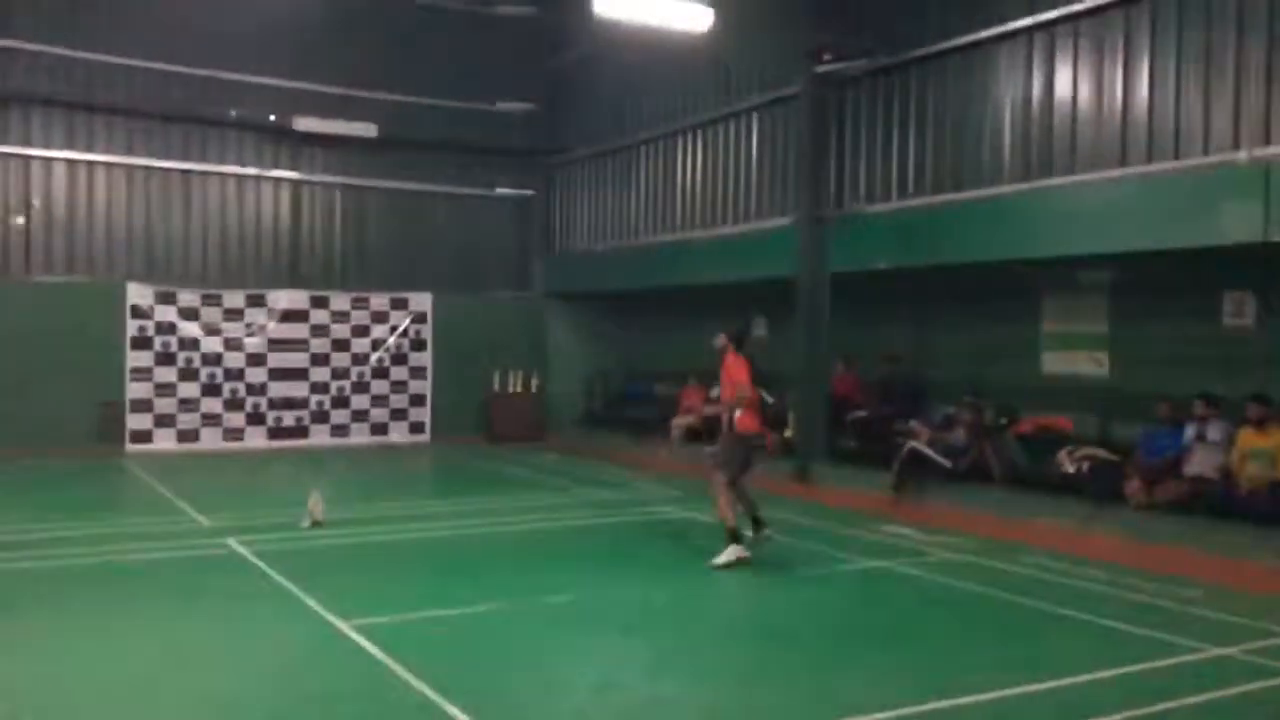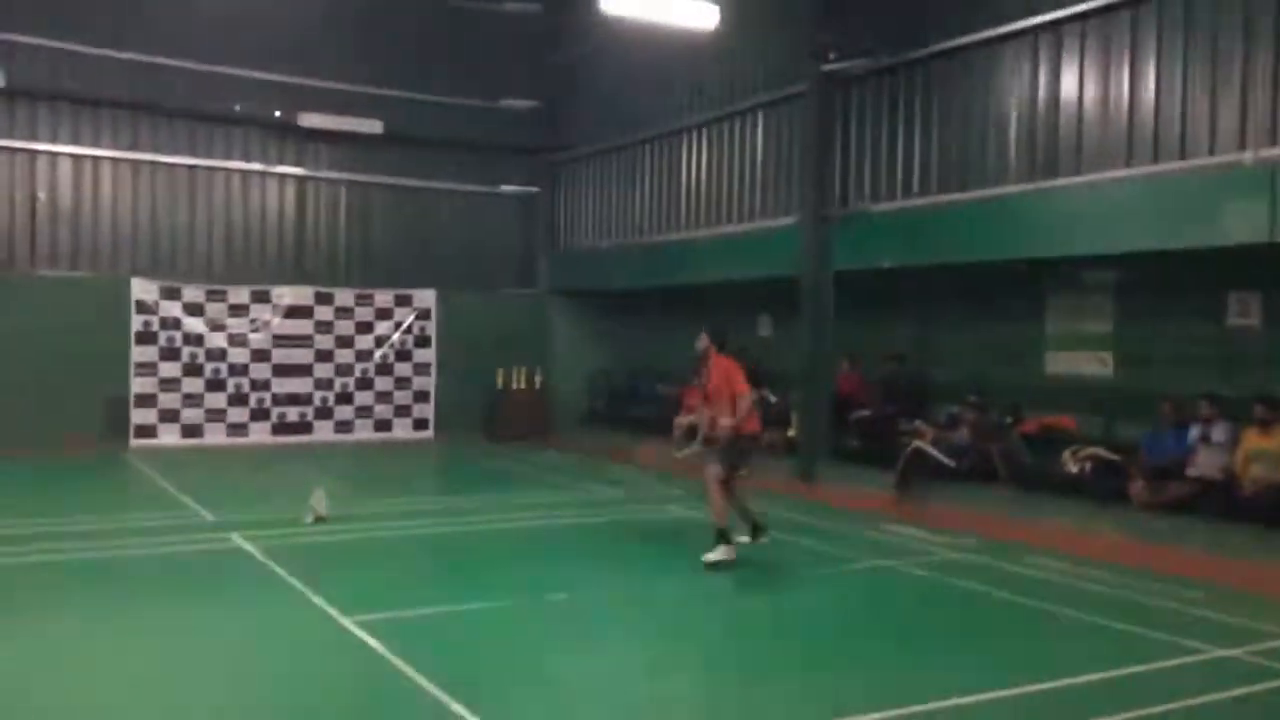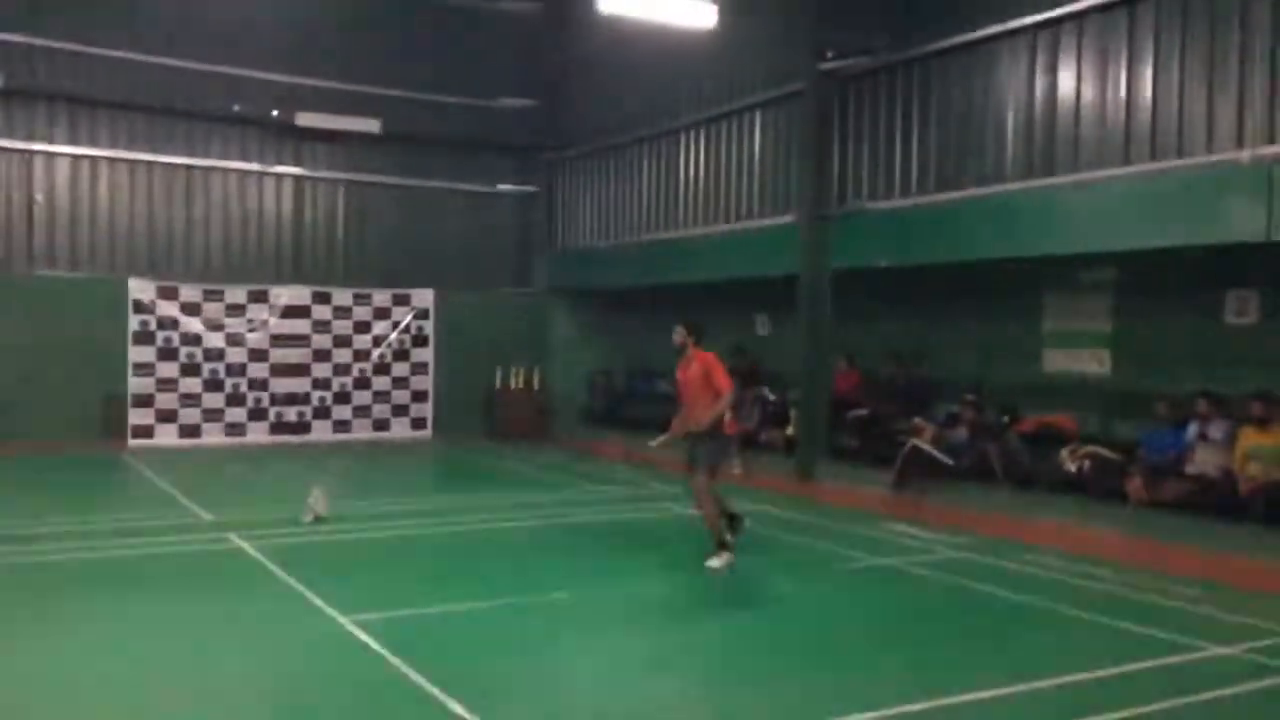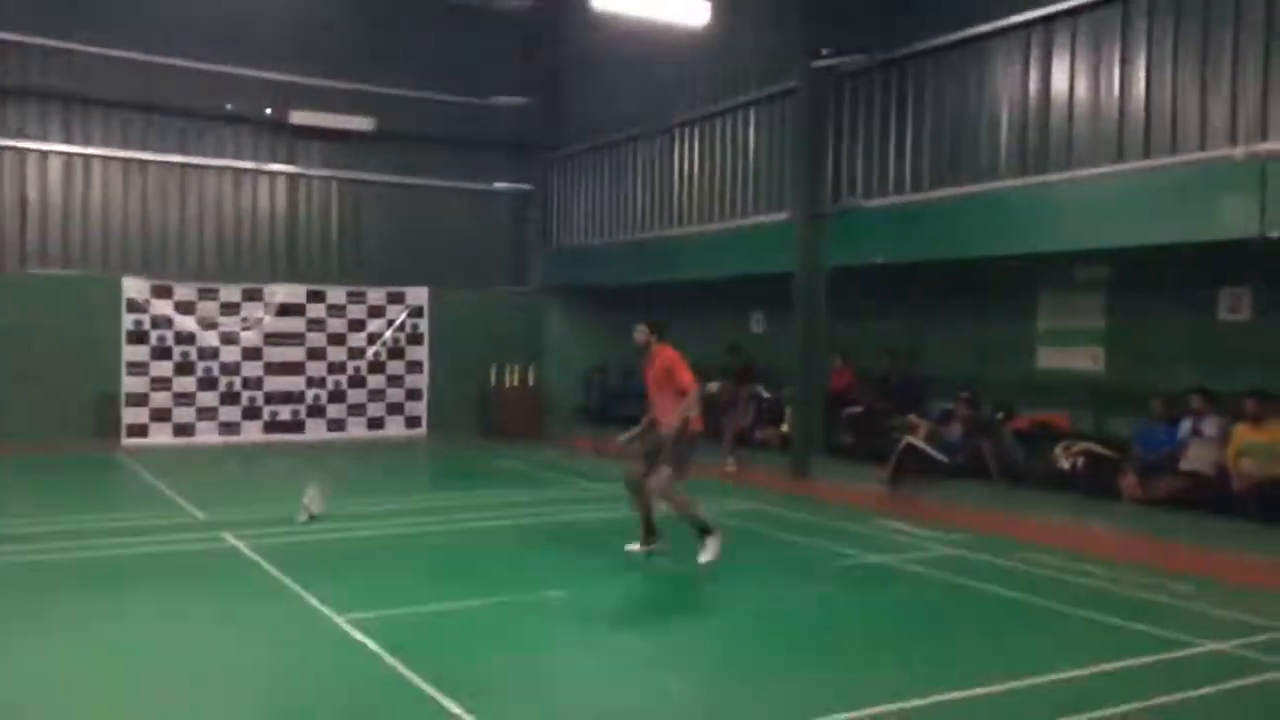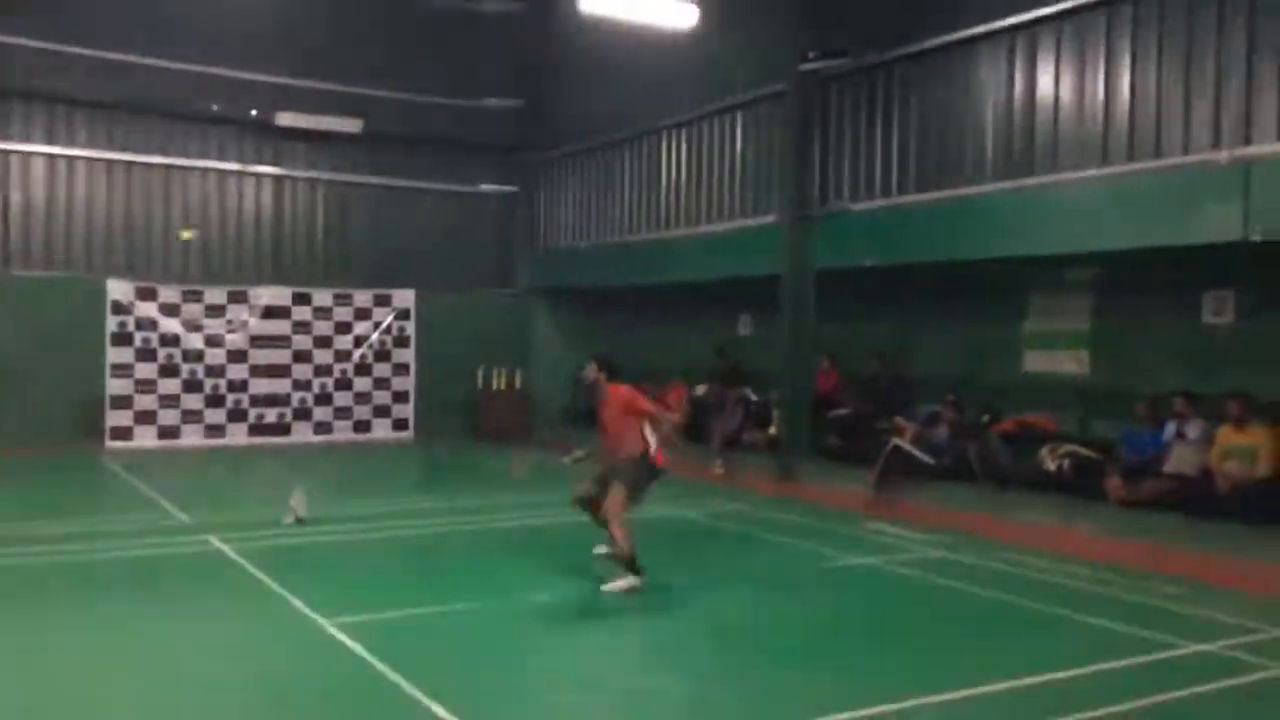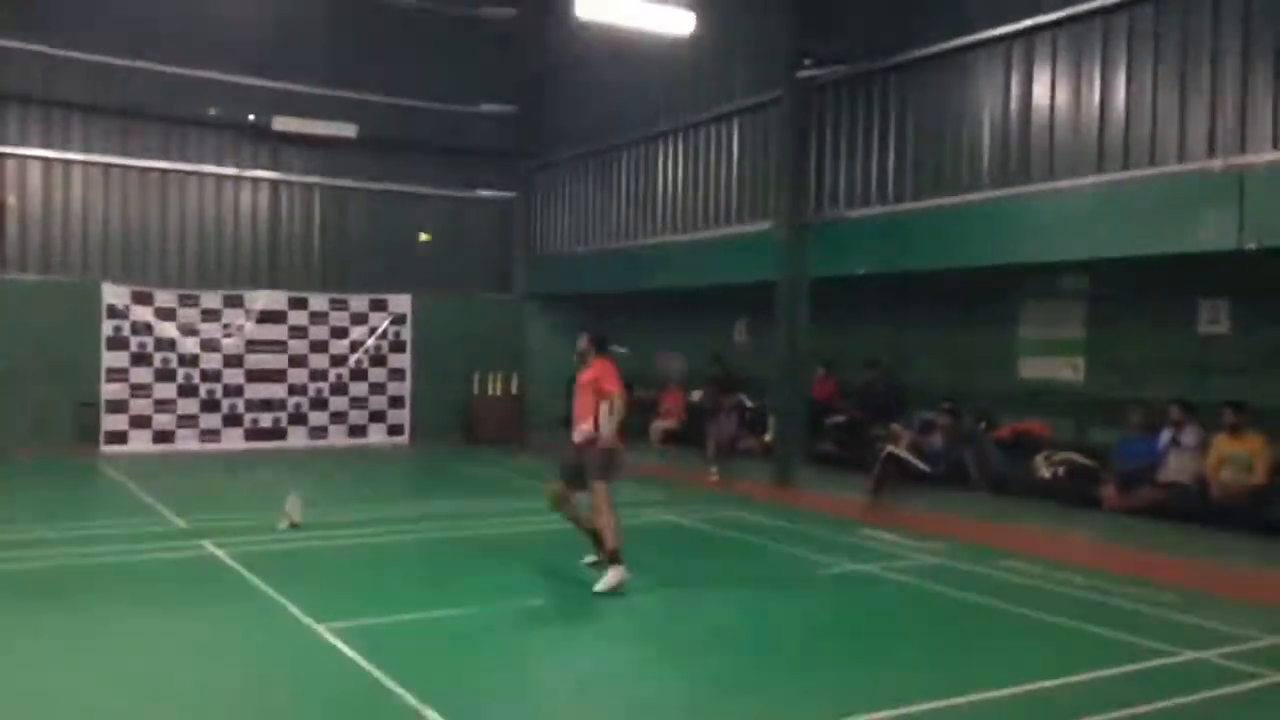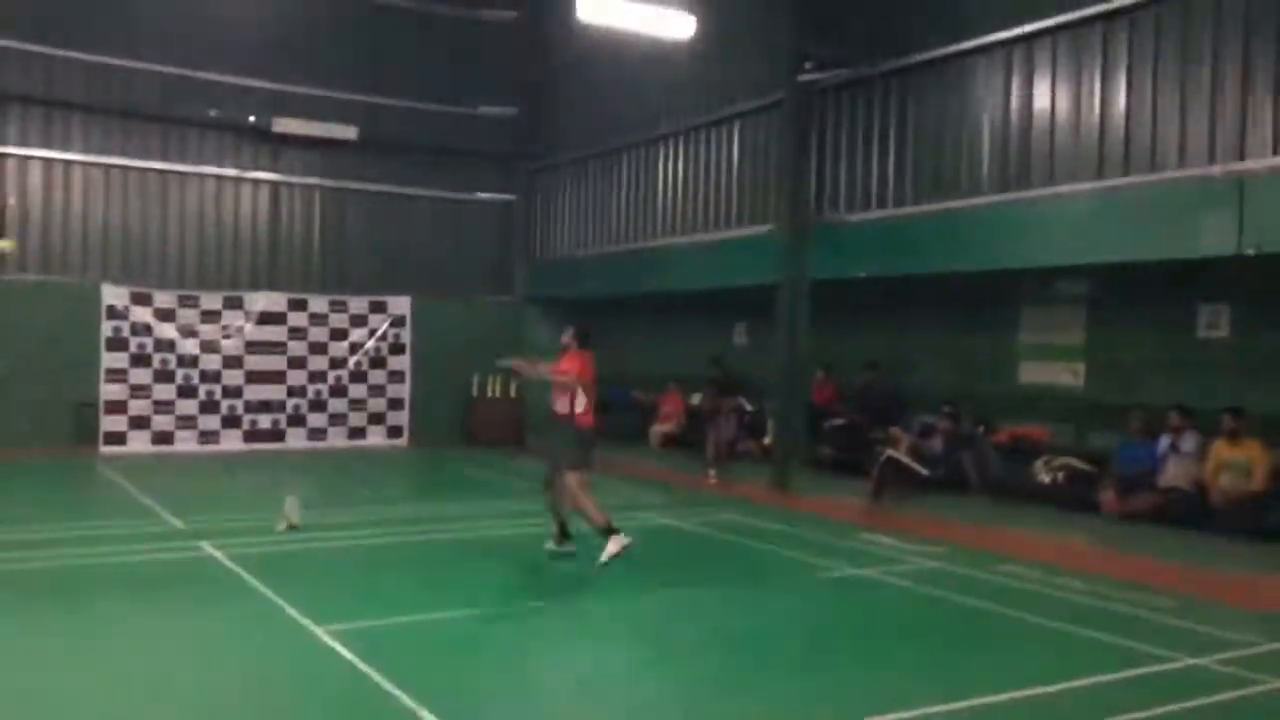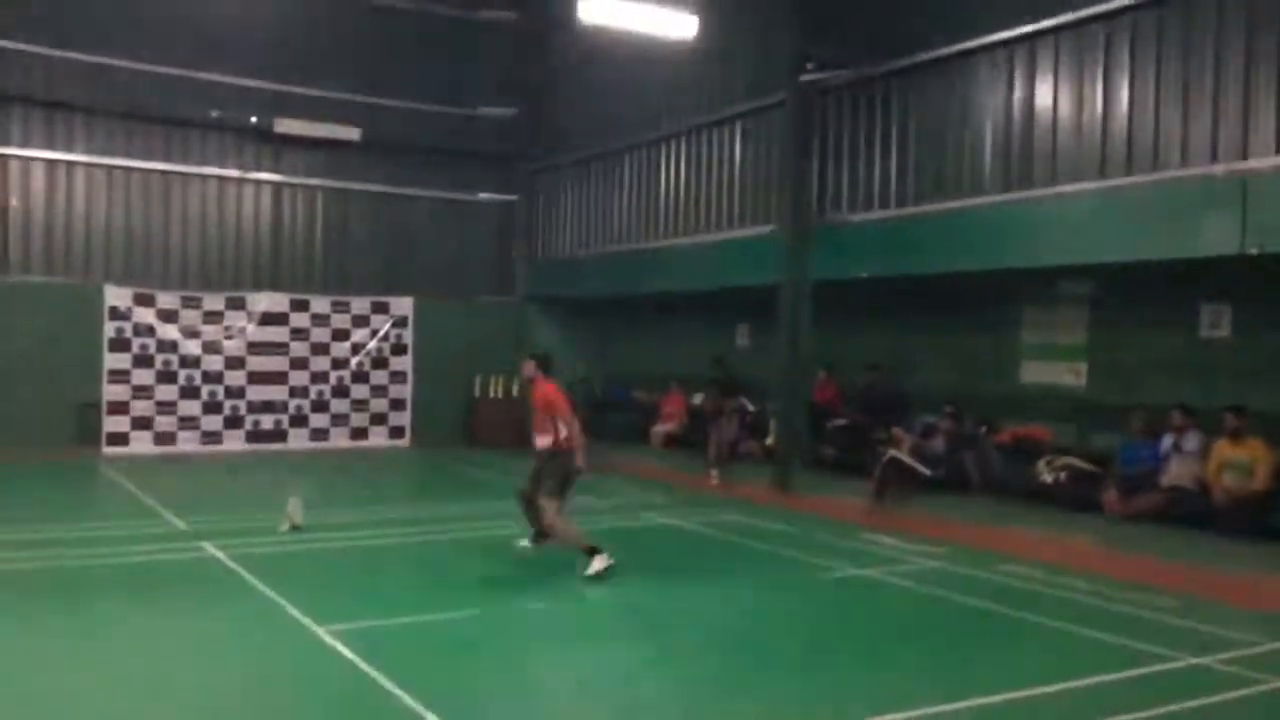
dt=0.2s
person 1, frame 1
left shoulder: (734, 361)
right shoulder: (729, 363)
left elbow: (746, 393)
left wrist: (718, 406)
left hip: (741, 431)
right hip: (740, 431)
left knee: (720, 484)
right knee: (733, 482)
left ankle: (736, 545)
right ankle: (758, 525)
person 1, frame 2
left shoulder: (728, 366)
right shoulder: (708, 371)
left elbow: (748, 399)
right elbow: (710, 405)
left wrist: (731, 425)
right wrist: (706, 426)
left hip: (740, 433)
right hip: (725, 434)
left knee: (712, 476)
right knee: (728, 486)
left ankle: (724, 544)
right ankle: (757, 531)
person 1, frame 3
left shoulder: (708, 360)
right shoulder: (681, 366)
left elbow: (729, 396)
left wrist: (708, 419)
right wrist: (673, 428)
left hip: (714, 432)
right hip: (695, 433)
left knee: (700, 488)
right knee: (701, 488)
left ankle: (724, 549)
right ankle: (733, 519)
person 1, frame 4
left shoulder: (670, 357)
right shoulder: (649, 363)
left elbow: (693, 393)
left wrist: (675, 423)
right wrist: (636, 431)
left hip: (683, 431)
right hip: (663, 431)
left knee: (662, 486)
right knee: (635, 480)
left ankle: (708, 533)
right ankle: (648, 538)
person 1, frame 5
left shoulder: (624, 395)
right shoulder: (602, 402)
left elbow: (662, 415)
left hip: (643, 461)
right hip: (624, 461)
left knee: (611, 510)
right knee: (582, 497)
left ankle: (633, 573)
right ankle: (620, 545)
person 1, frame 6
left shoulder: (602, 368)
right shoulder: (588, 370)
left elbow: (618, 399)
left wrist: (611, 431)
left hip: (597, 445)
right hip: (580, 445)
left knee: (600, 502)
right knee: (556, 496)
left ankle: (616, 567)
right ankle: (601, 545)
person 1, frame 7
left shoulder: (578, 359)
right shoulder: (573, 359)
left elbow: (568, 380)
left wrist: (532, 370)
left hip: (574, 430)
right hip: (570, 429)
left knee: (573, 488)
right knee: (551, 483)
left ankle: (614, 535)
right ankle: (562, 537)
person 1, frame 8
left shoulder: (547, 391)
right shoulder: (538, 392)
left elbow: (571, 422)
left wrist: (579, 454)
left hip: (559, 459)
right hip: (549, 458)
left knee: (550, 517)
right knee: (525, 496)
left ankle: (597, 555)
right ankle: (539, 536)
